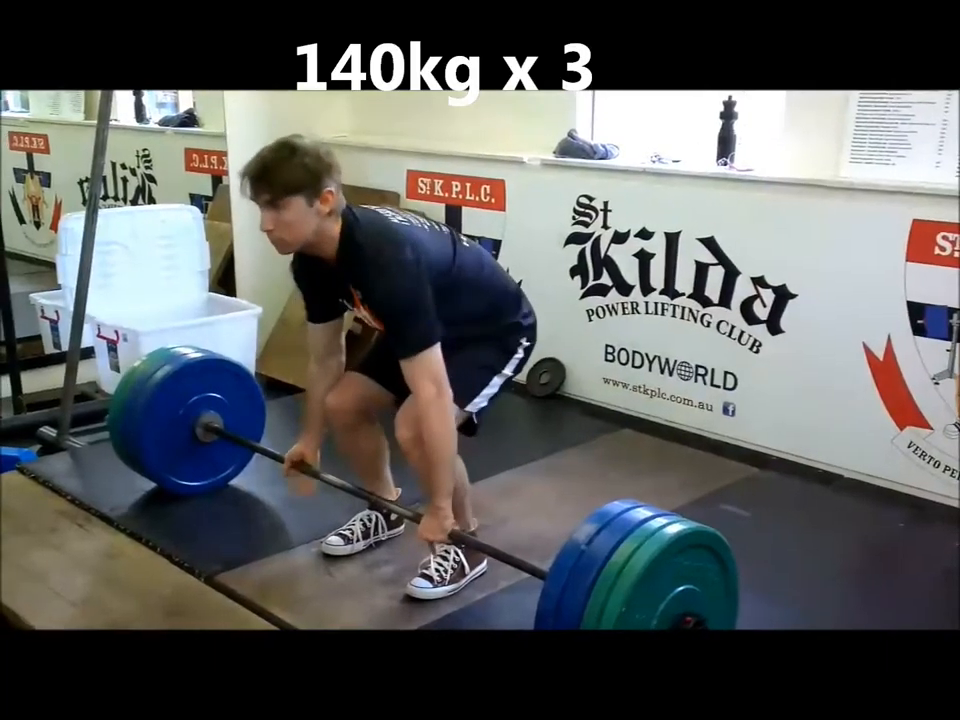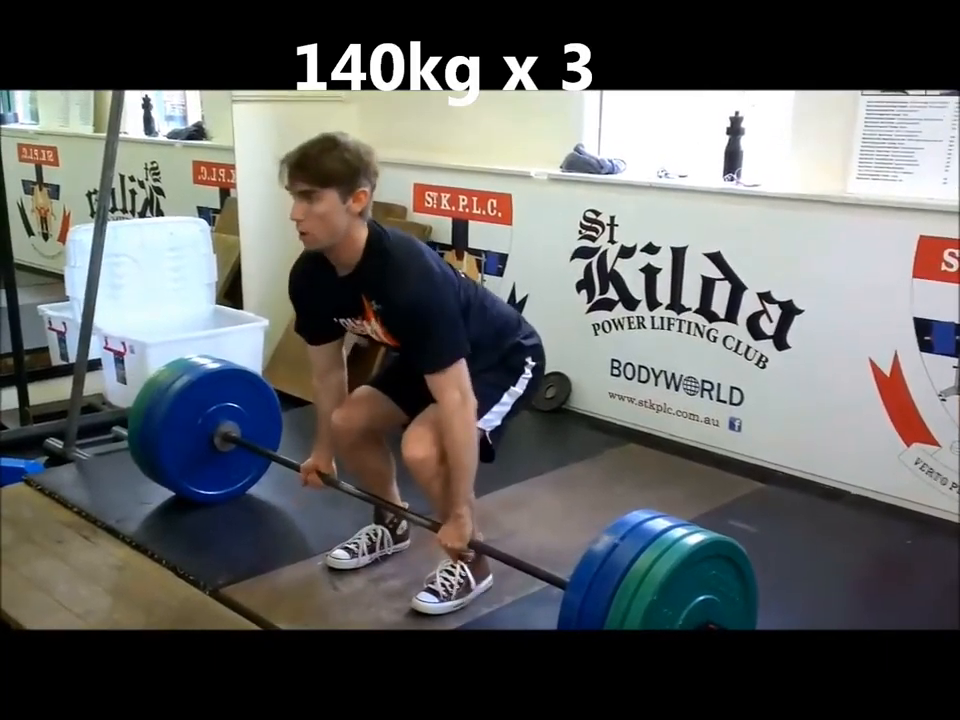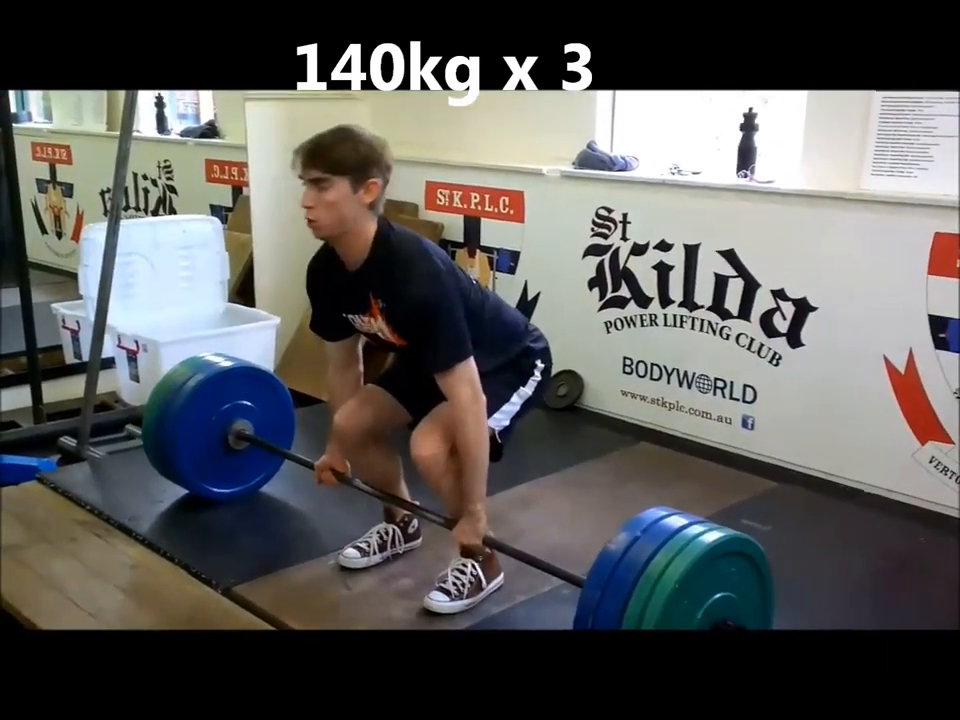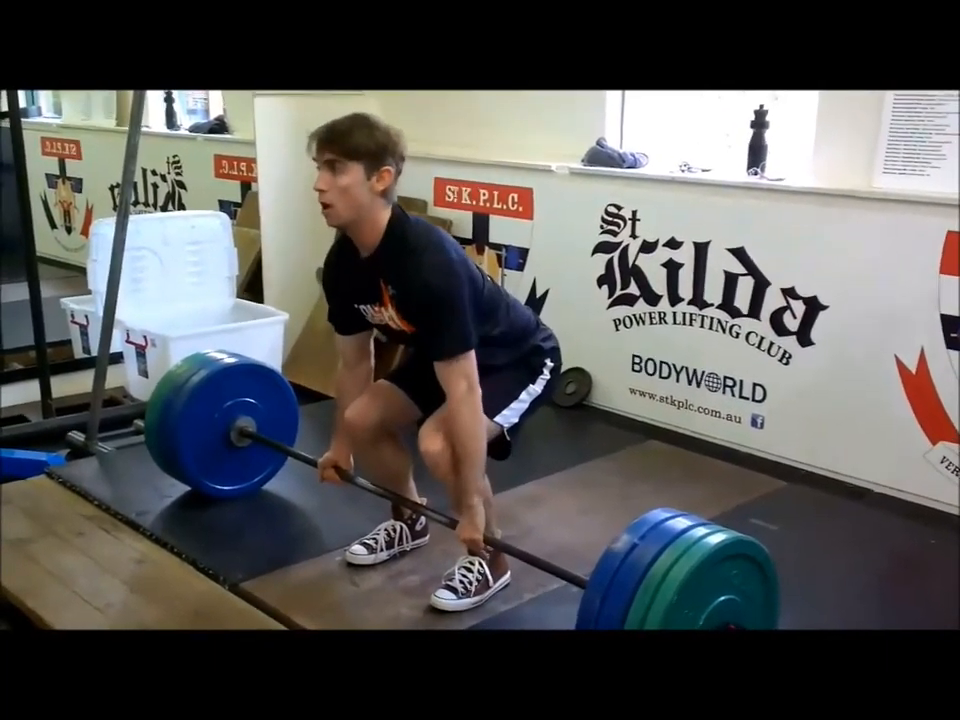
dt=0.7s
person 1, frame 1
left shoulder: (388, 262)
right shoulder: (309, 259)
left elbow: (433, 394)
right elbow: (325, 355)
left wrist: (439, 510)
right wrist: (310, 439)
left hip: (498, 331)
right hip: (429, 324)
left knee: (413, 428)
right knee: (342, 405)
left ankle: (465, 545)
right ankle: (384, 510)
person 1, frame 2
left shoulder: (411, 276)
right shoulder: (310, 277)
left elbow: (458, 403)
right elbow: (327, 369)
left wrist: (459, 515)
right wrist: (322, 450)
left hip: (504, 356)
right hip: (422, 355)
left knee: (421, 449)
right knee: (348, 425)
left ankle: (471, 562)
right ankle: (391, 524)
person 1, frame 3
left shoulder: (419, 276)
right shoulder: (325, 272)
left elbow: (469, 400)
right elbow: (344, 363)
left wrist: (473, 513)
right wrist: (335, 448)
left hip: (511, 360)
right hip: (428, 356)
left knee: (430, 448)
right knee: (352, 425)
left ankle: (481, 560)
right ankle: (401, 523)
person 1, frame 4
left shoulder: (430, 263)
right shoulder: (342, 262)
left elbow: (464, 391)
right elbow: (354, 360)
left wrist: (471, 508)
right wrist: (339, 443)
left hip: (520, 357)
right hip: (438, 353)
left knee: (438, 443)
right knee: (363, 421)
left ankle: (489, 561)
right ankle: (408, 521)
